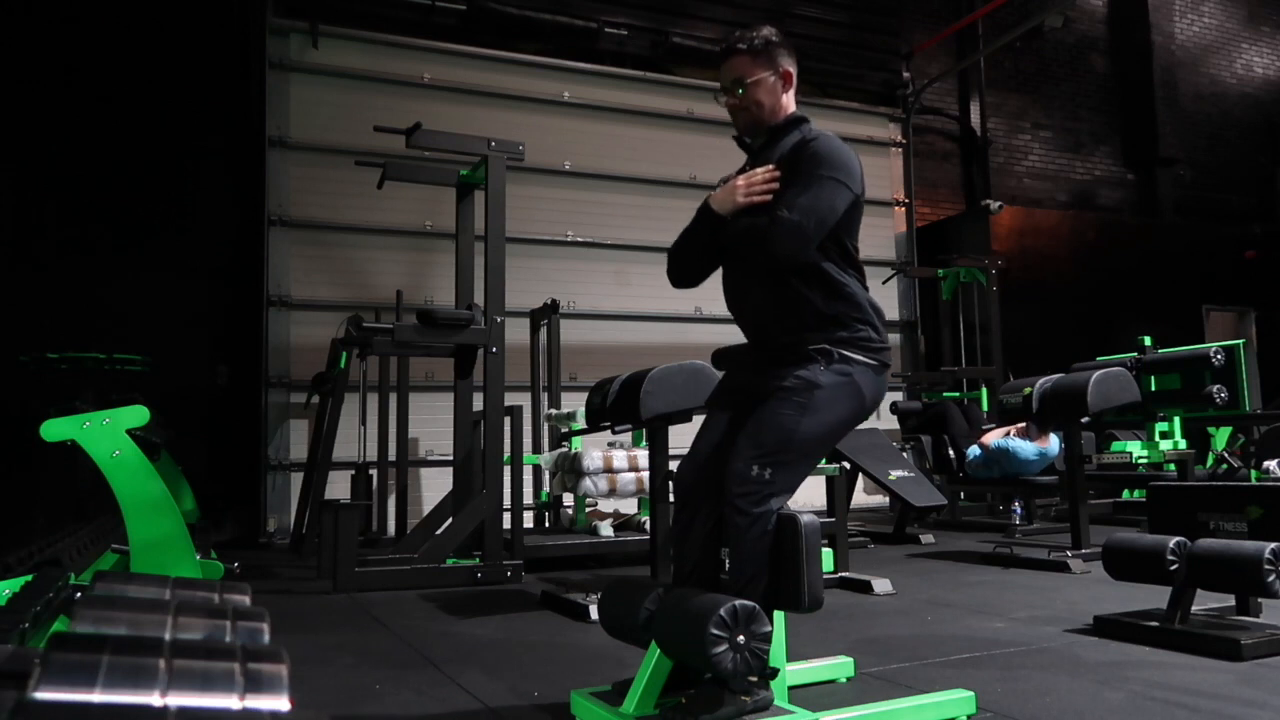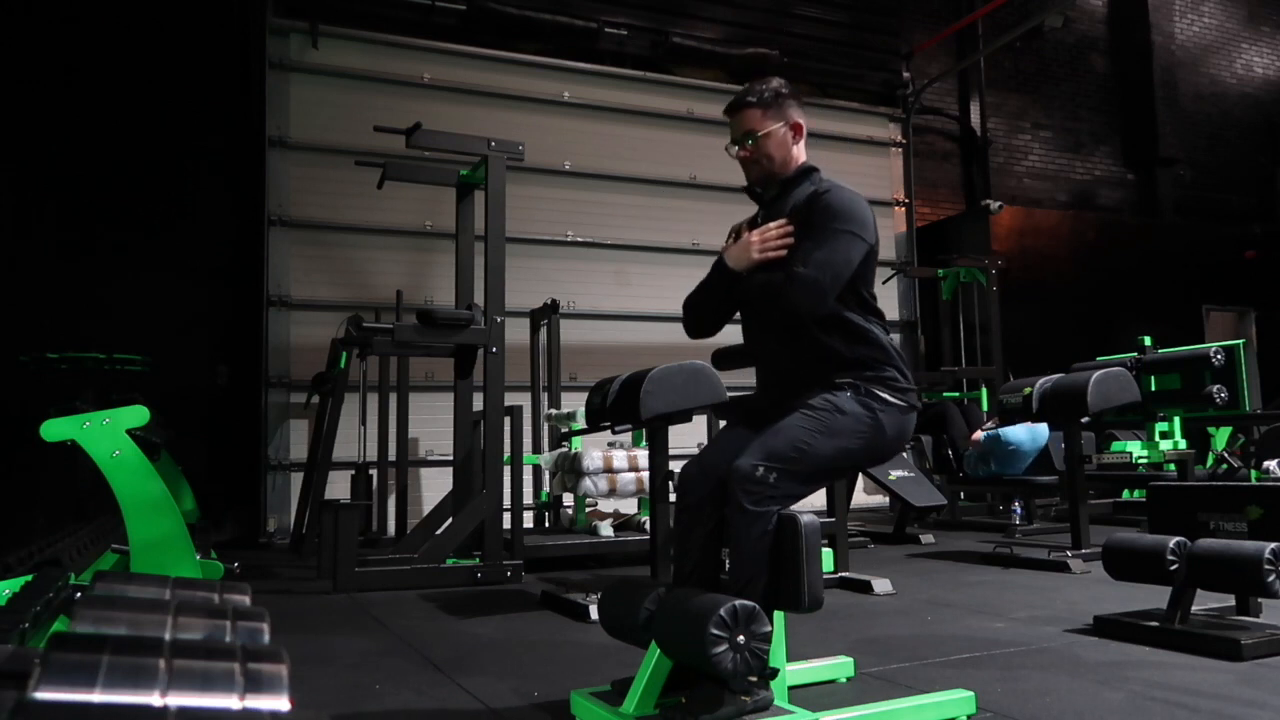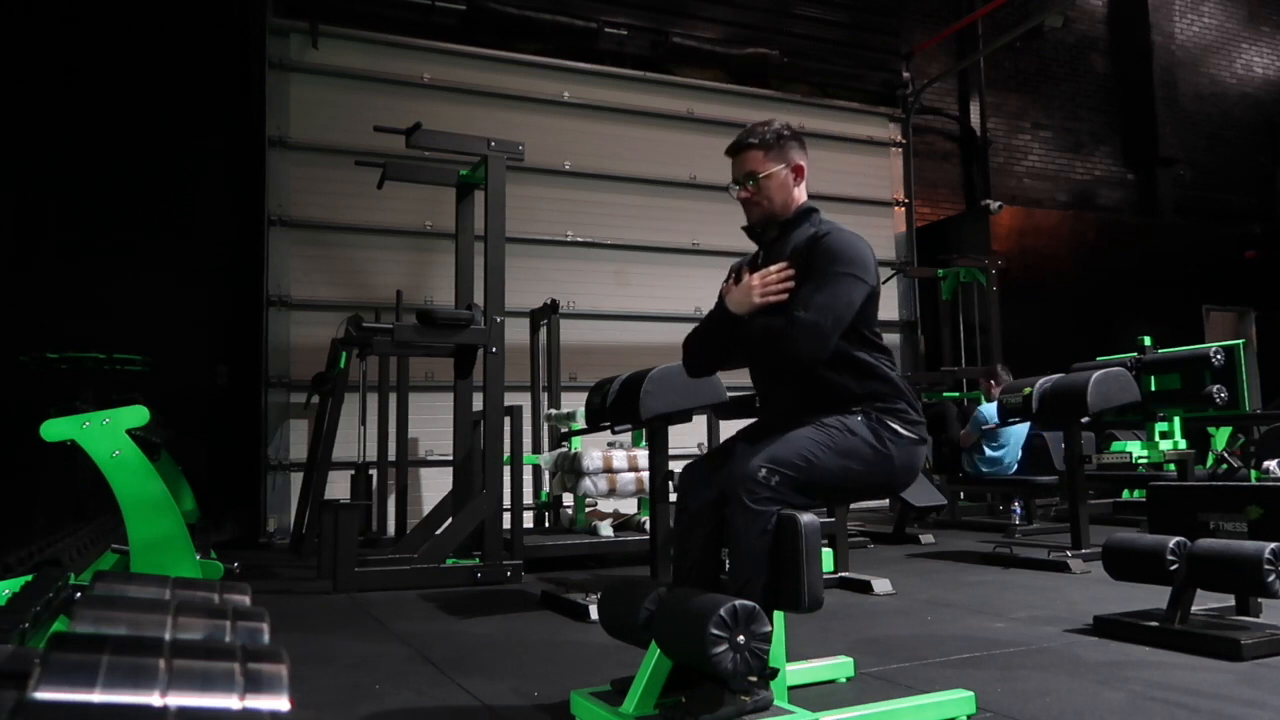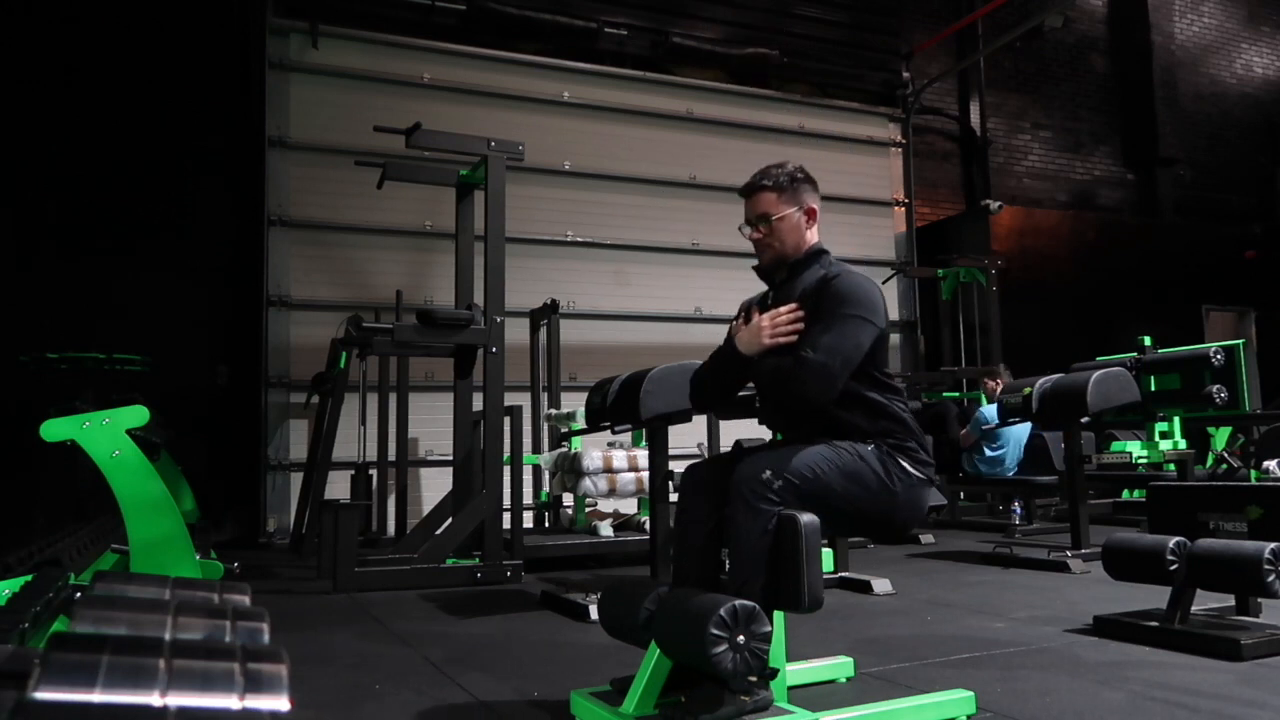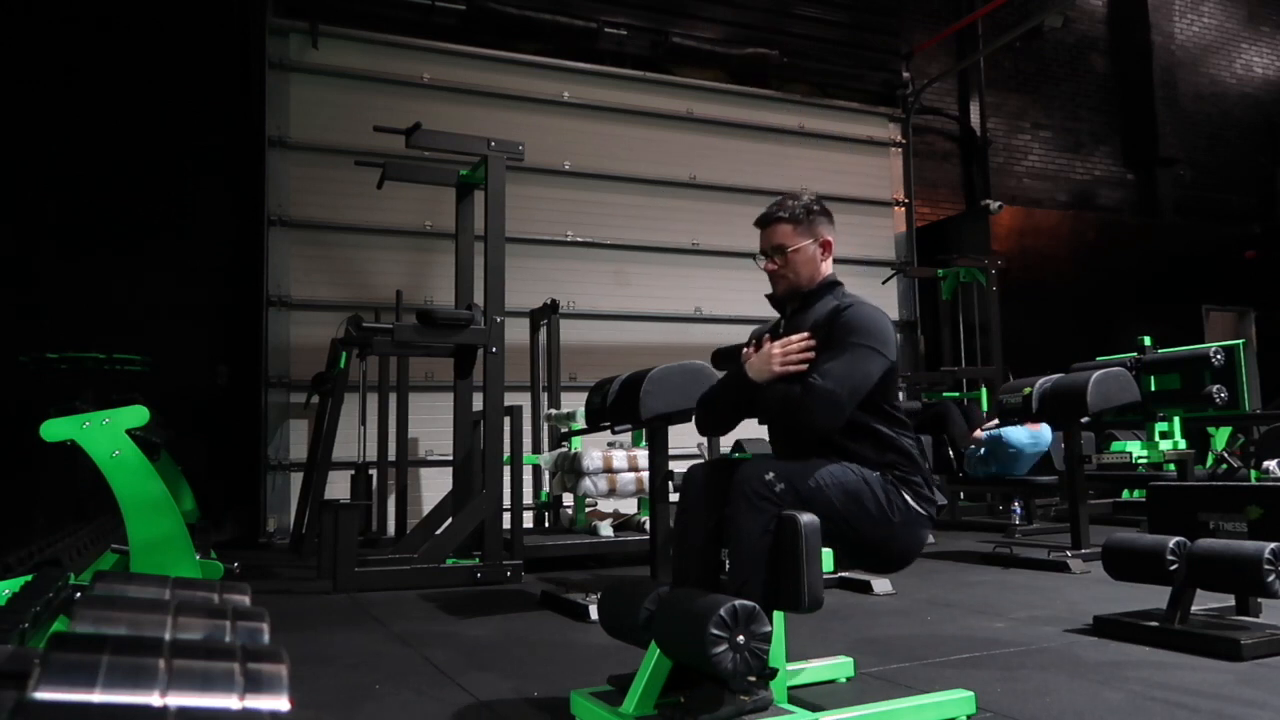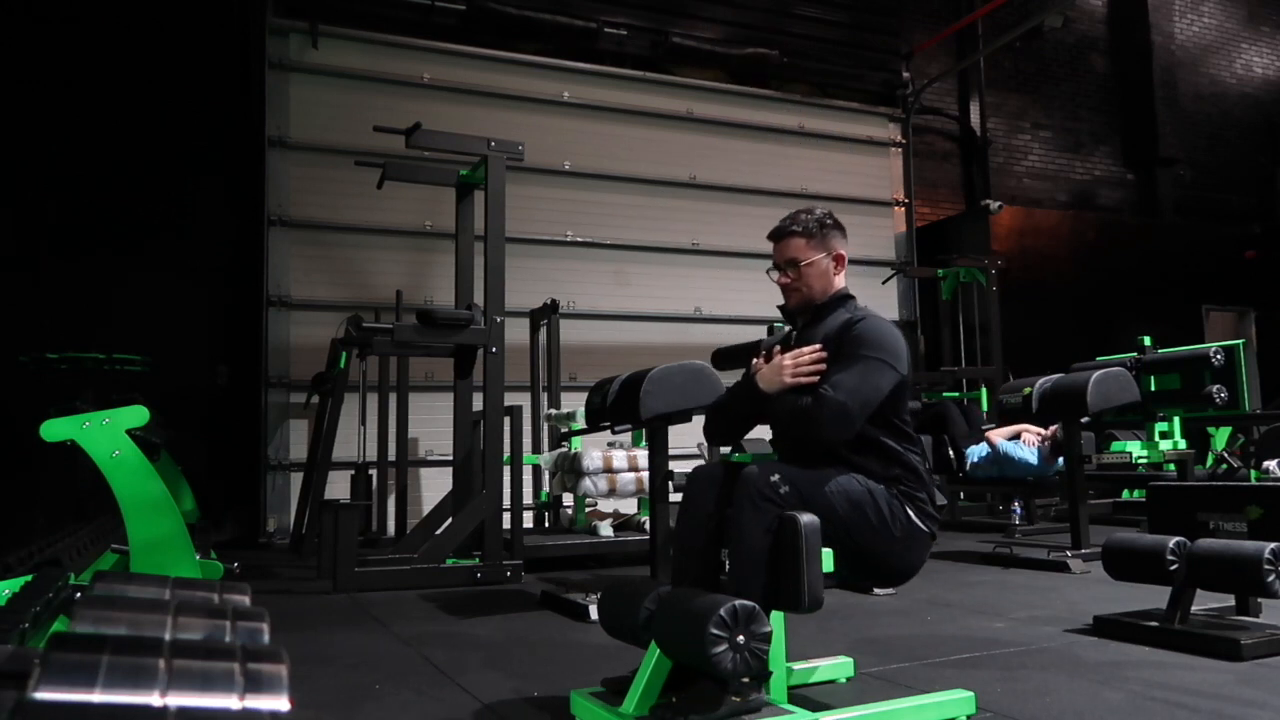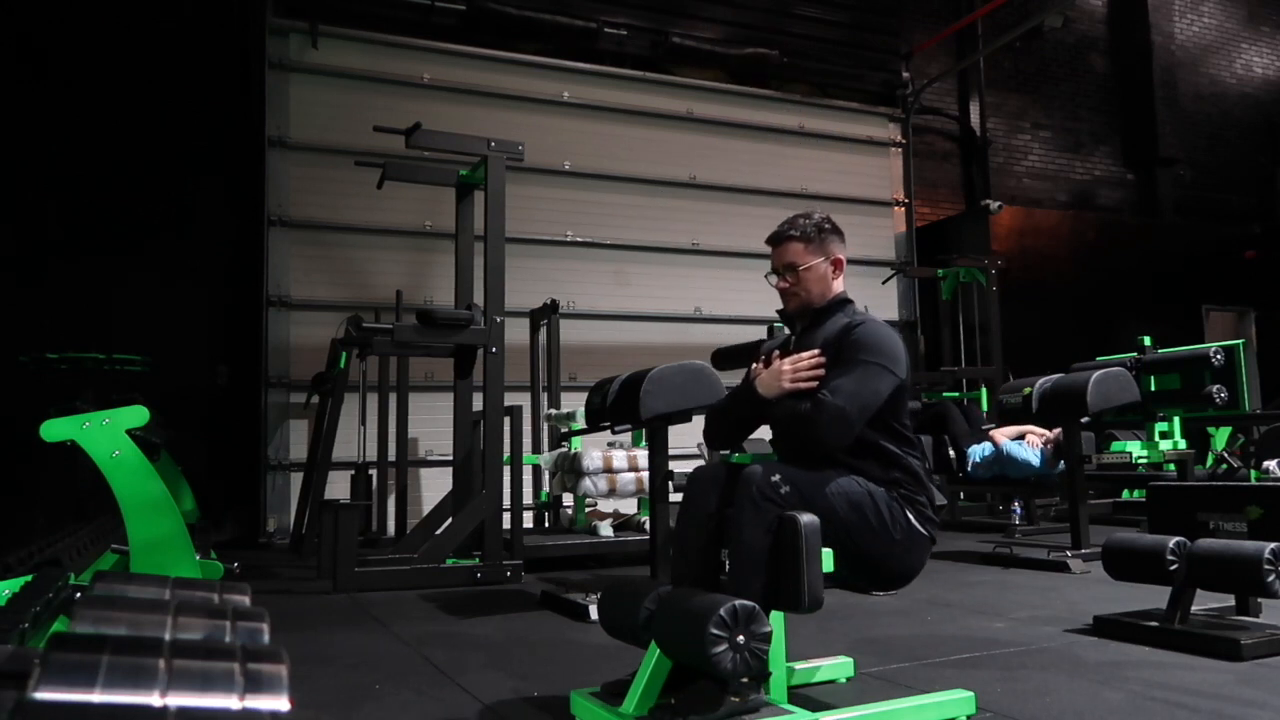
dt=0.5s
person 1, frame 1
left shoulder: (824, 156)
right shoulder: (743, 173)
left elbow: (786, 239)
right elbow: (682, 269)
left wrist: (728, 221)
right wrist: (717, 210)
left hip: (838, 357)
right hip: (769, 357)
left knee: (750, 480)
right knee: (697, 479)
person 1, frame 2
left shoulder: (837, 207)
right shoulder: (752, 227)
left elbow: (803, 294)
right elbow: (698, 321)
left wrist: (745, 276)
right wrist: (732, 266)
left hip: (864, 395)
right hip: (789, 393)
left knee: (755, 478)
right knee: (700, 482)
person 1, frame 3
left shoulder: (838, 250)
right shoulder: (751, 266)
left elbow: (801, 339)
right elbow: (696, 359)
left wrist: (739, 326)
right wrist: (730, 308)
left hip: (877, 429)
right hip: (805, 429)
left knee: (757, 478)
right knee: (700, 485)
person 1, frame 4
left shoulder: (847, 289)
right shoulder: (760, 306)
left elbow: (813, 381)
right elbow: (702, 394)
left wrist: (755, 356)
right wrist: (739, 348)
left hip: (886, 466)
right hip: (818, 459)
left knee: (759, 477)
right knee: (701, 483)
person 1, frame 5
left shoulder: (857, 321)
right shoulder: (775, 332)
left elbow: (817, 409)
right elbow: (711, 418)
left wrist: (762, 382)
right wrist: (748, 376)
left hip: (891, 505)
right hip: (813, 487)
left knee: (760, 479)
right knee: (705, 483)
person 1, frame 6
left shoulder: (870, 335)
right shoulder: (787, 344)
left elbow: (828, 422)
right elbow: (718, 430)
left wrist: (771, 395)
right wrist: (759, 386)
left hip: (895, 518)
right hip: (821, 502)
left knee: (763, 483)
right knee: (708, 483)
left ankle: (743, 672)
person 1, frame 7
left shoulder: (869, 338)
right shoulder: (783, 349)
left elbow: (828, 426)
right elbow: (718, 434)
left wrist: (772, 401)
right wrist: (758, 391)
left hip: (893, 524)
right hip: (821, 508)
left knee: (762, 483)
right knee: (709, 483)
left ankle: (743, 671)
